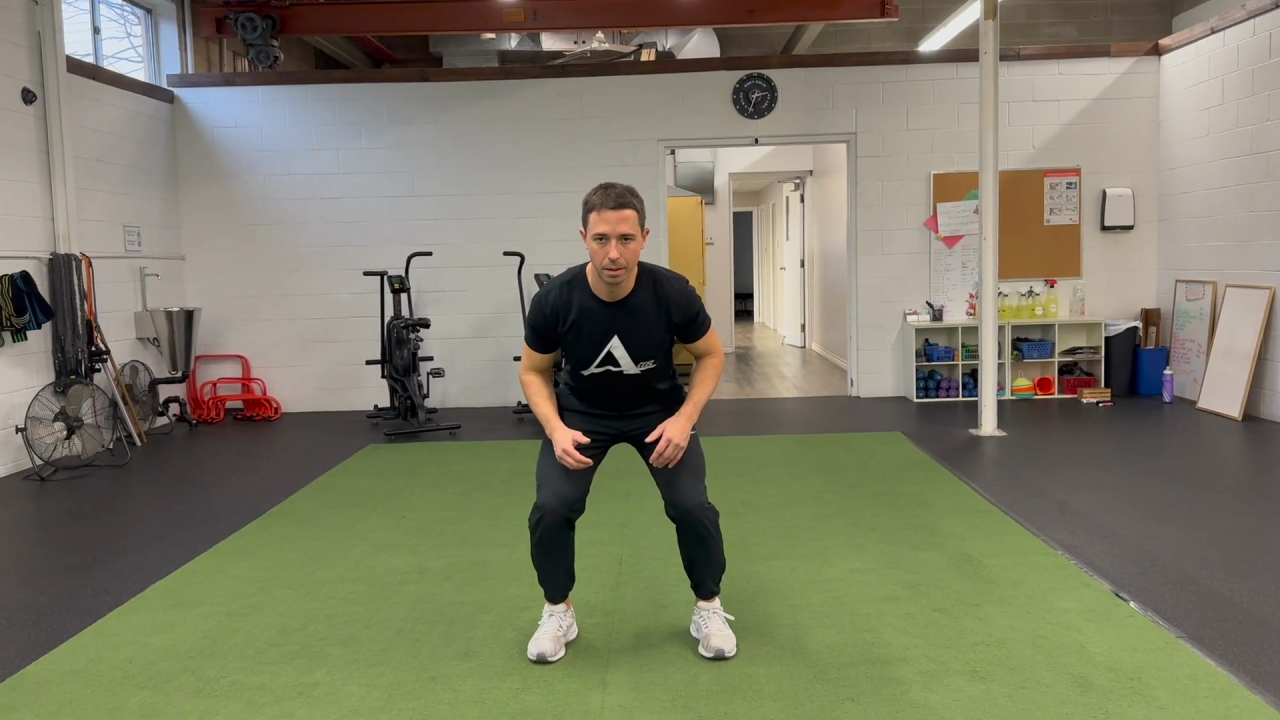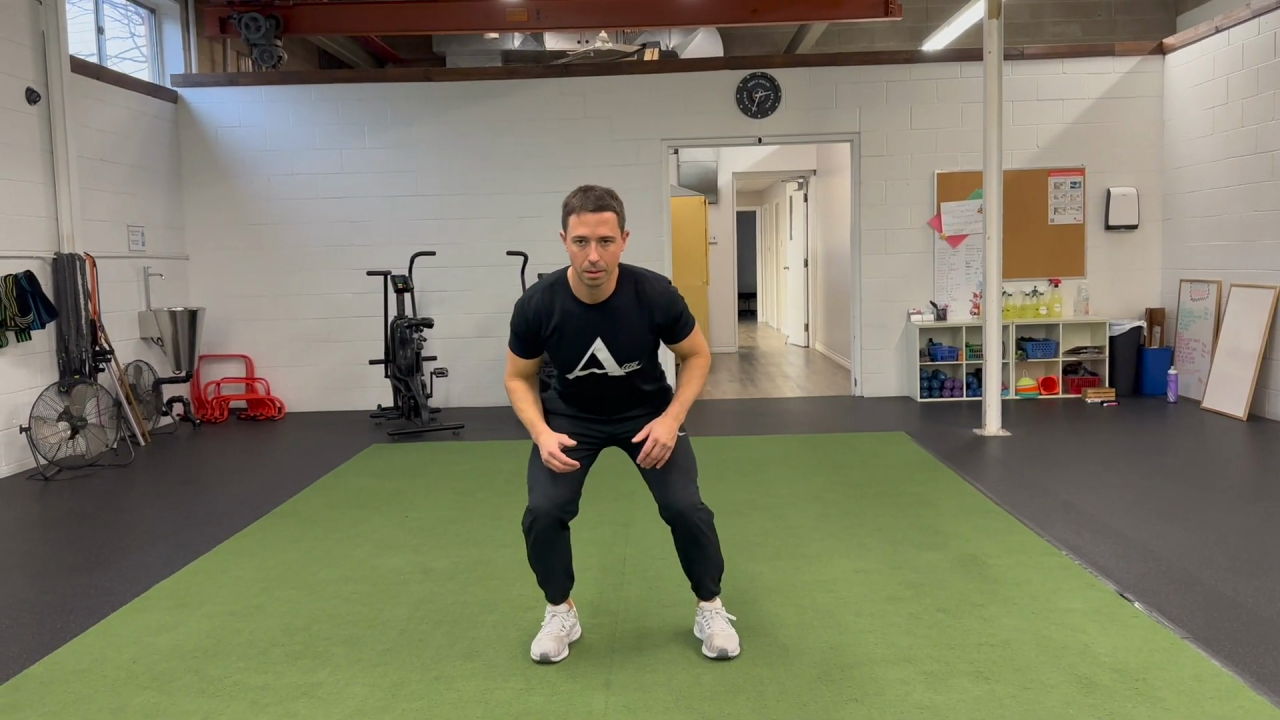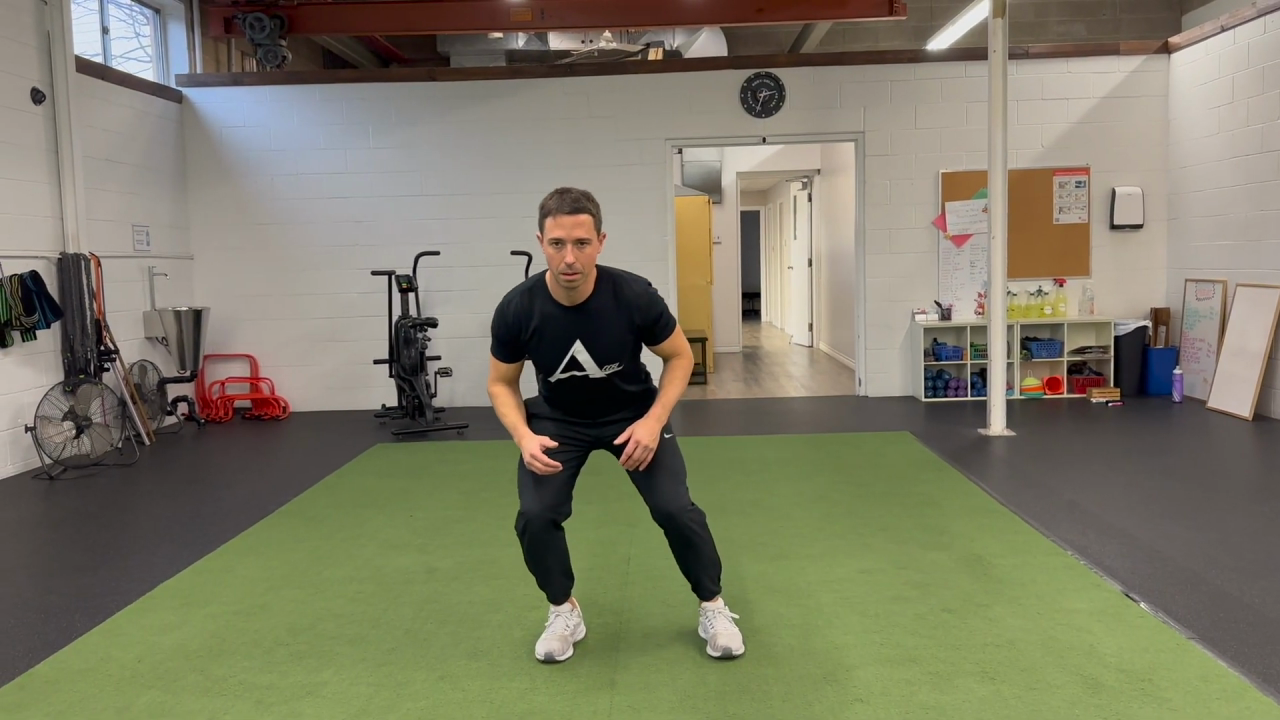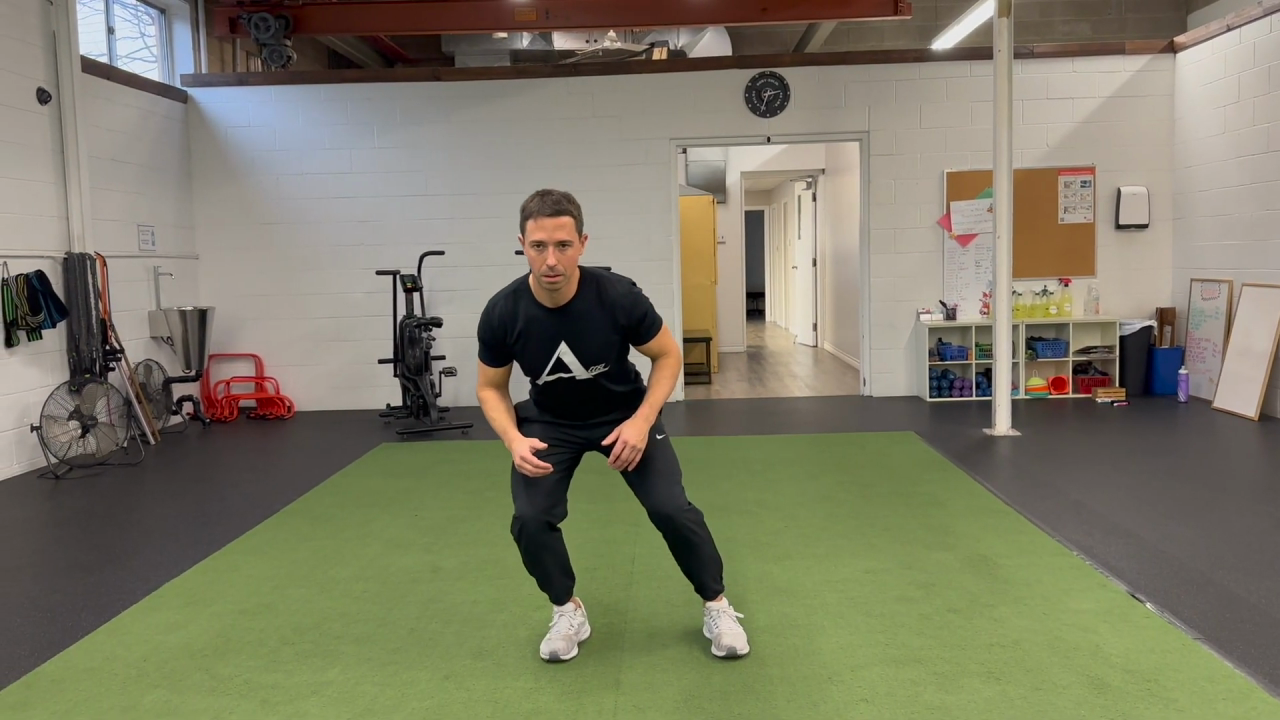
dt=0.3s
person 1, frame 1
left shoulder: (672, 293)
right shoulder: (554, 301)
left elbow: (710, 355)
right elbow: (533, 372)
left wrist: (684, 418)
right wrist: (556, 429)
left hip: (658, 409)
right hip: (581, 411)
left knee: (693, 507)
right knee: (551, 509)
left ankle: (708, 607)
right ankle: (558, 611)
person 1, frame 2
left shoulder: (654, 294)
right shoulder: (537, 305)
left elbow: (697, 355)
right elbow: (519, 378)
left wrist: (671, 420)
right wrist: (542, 433)
left hip: (647, 412)
right hip: (570, 414)
left knee: (685, 507)
right knee: (543, 512)
left ankle: (710, 607)
right ankle: (561, 611)
person 1, frame 3
left shoulder: (633, 296)
right shoulder: (516, 310)
left elbow: (679, 357)
right elbow: (501, 383)
left wrist: (654, 421)
right wrist: (524, 436)
left hip: (633, 413)
right hip: (558, 419)
left knee: (674, 509)
right knee: (535, 515)
left ankle: (712, 606)
right ankle: (564, 611)
person 1, frame 4
left shoulder: (618, 296)
right shoulder: (502, 313)
left elbow: (668, 356)
right elbow: (491, 388)
left wrist: (642, 422)
right wrist: (514, 439)
left hip: (624, 415)
right hip: (549, 421)
left knee: (670, 508)
right knee: (531, 518)
left ankle: (716, 606)
right ankle: (568, 610)
